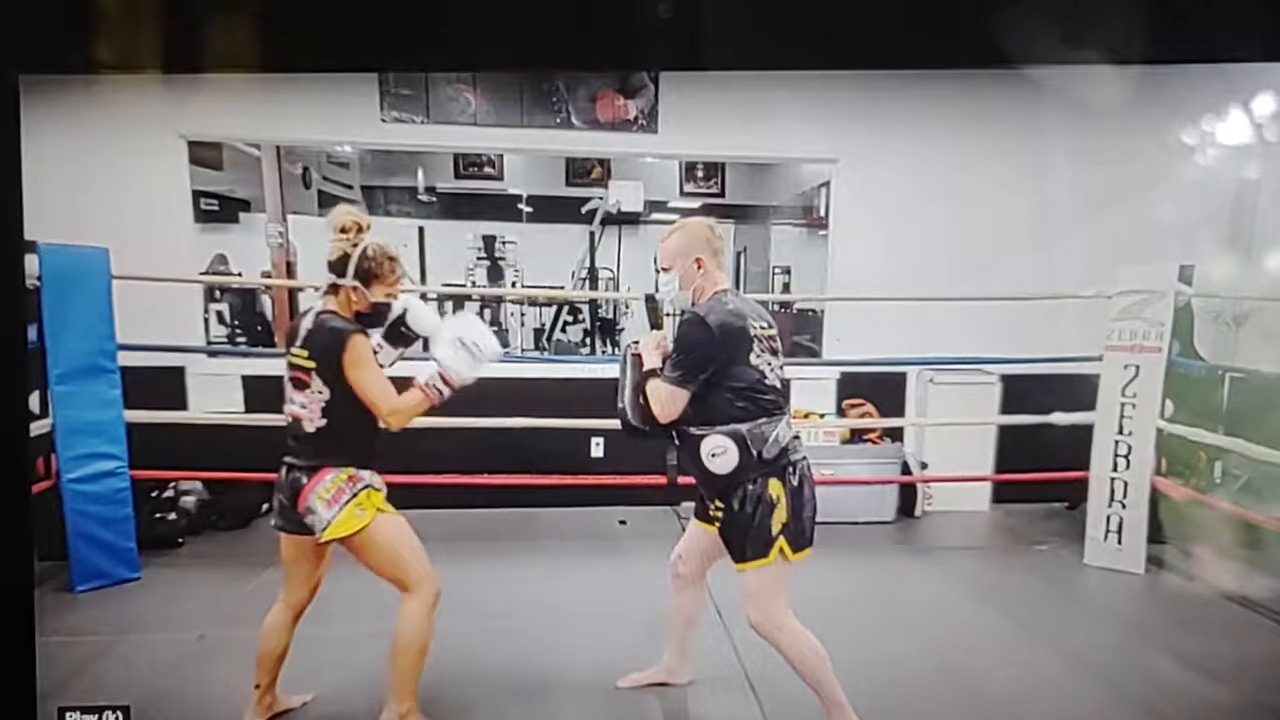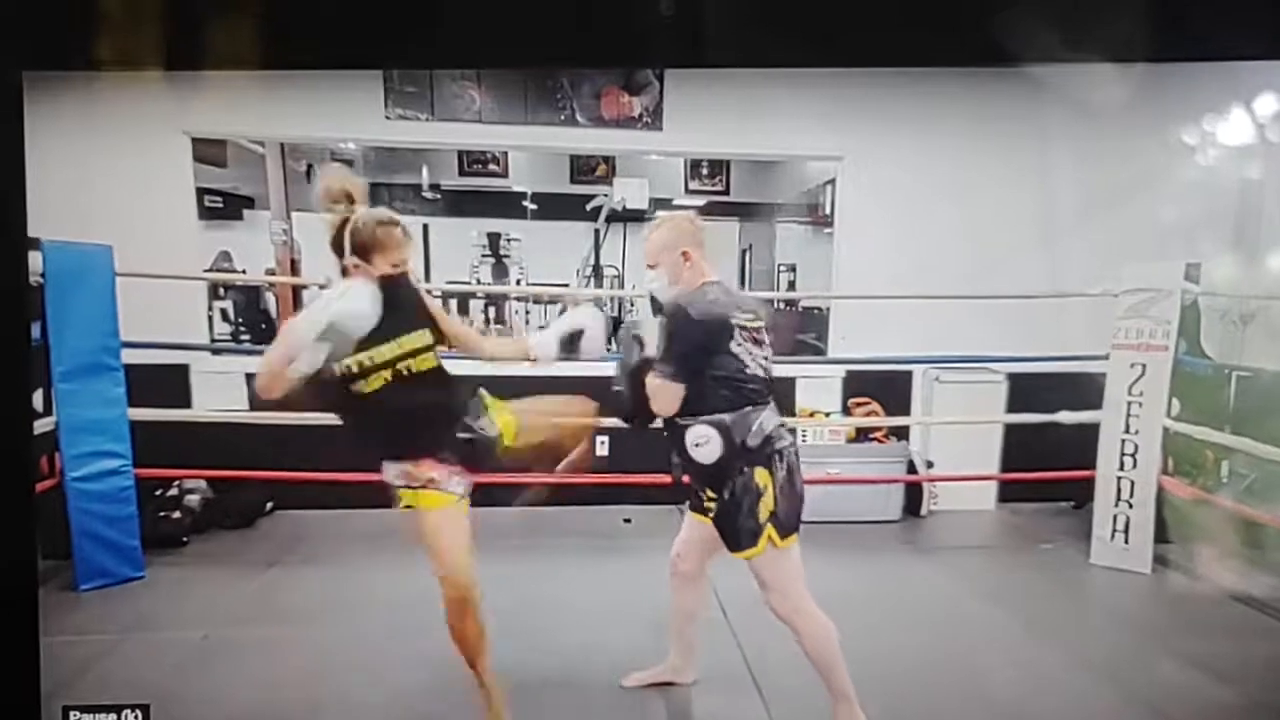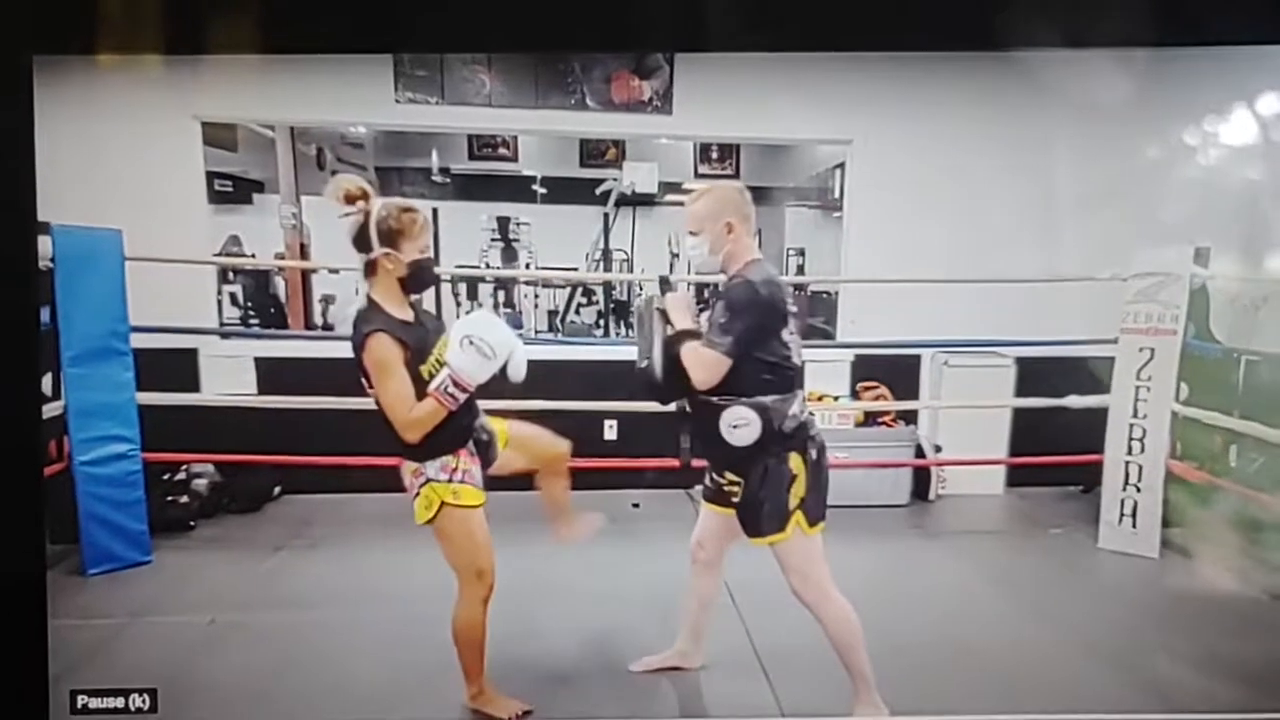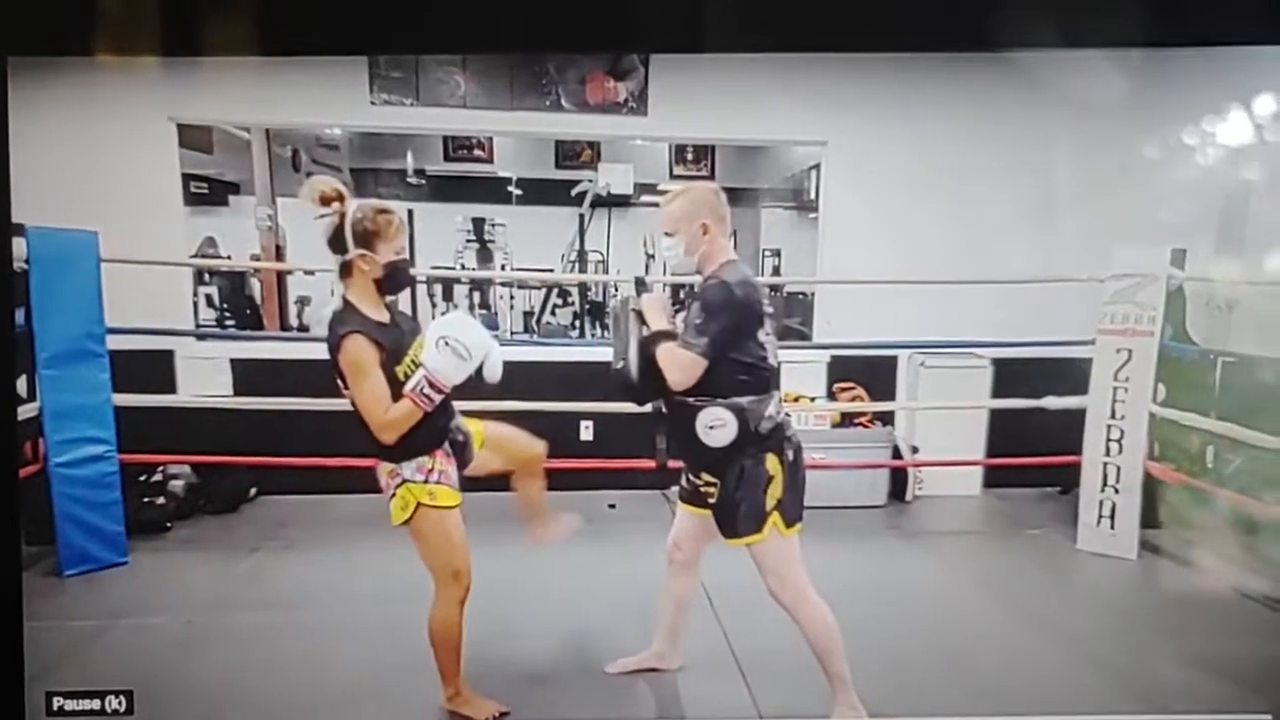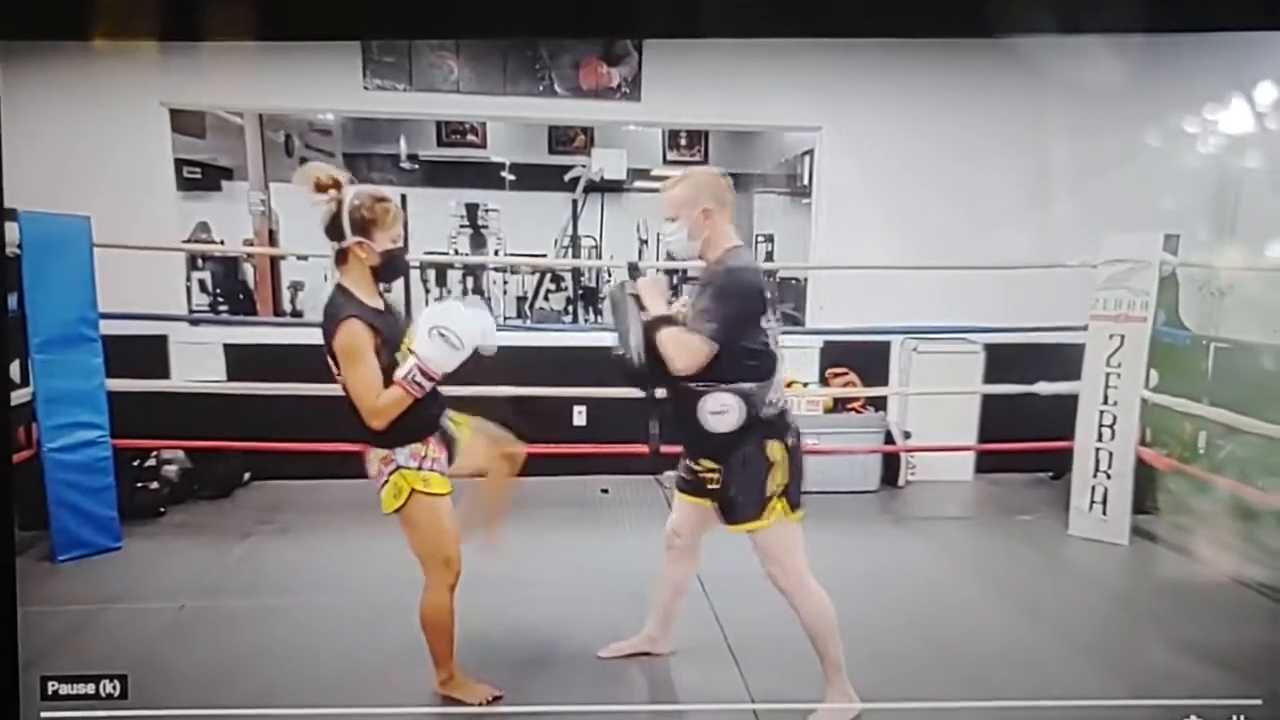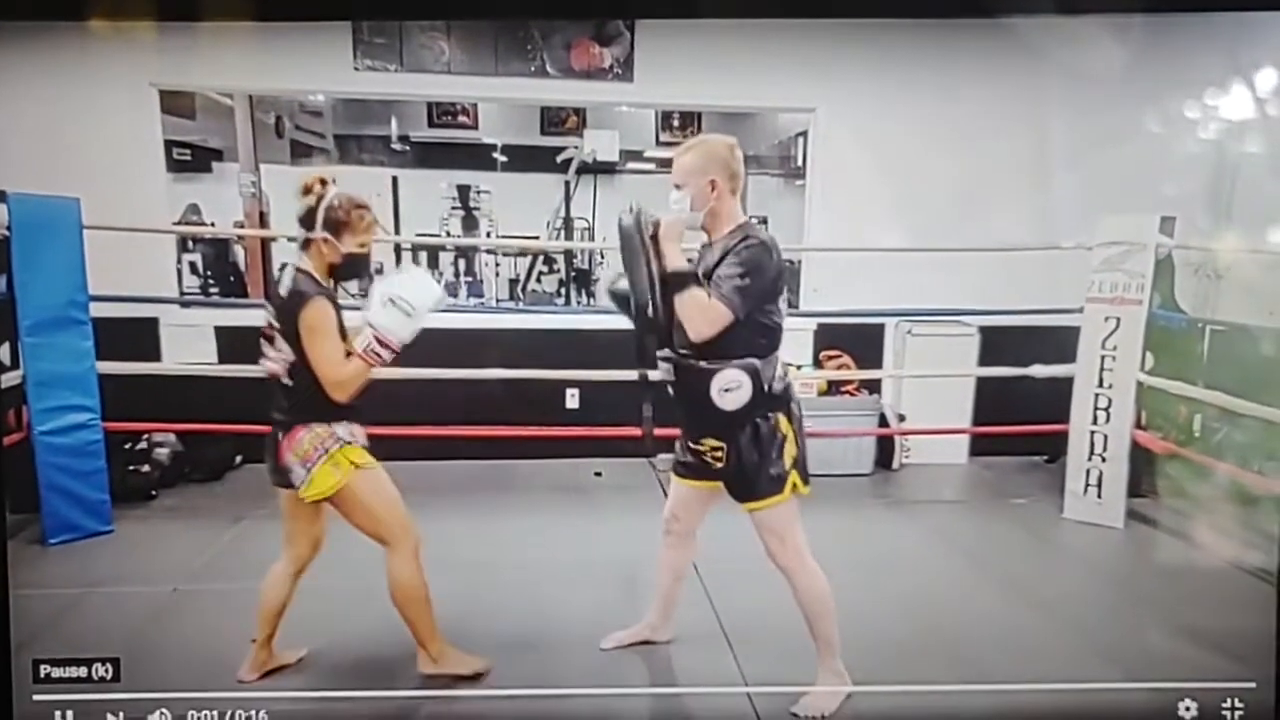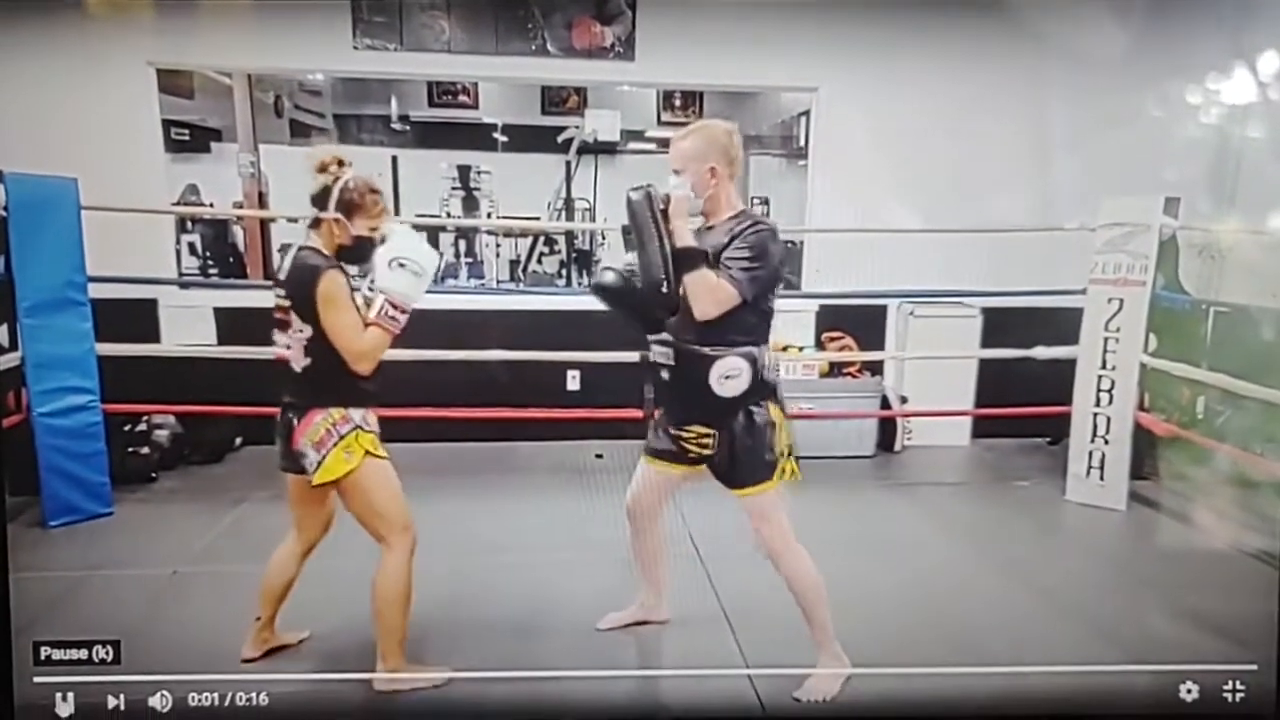
dt=0.4s
person 1, frame 1
left shoulder: (705, 322)
right shoulder: (750, 314)
left elbow: (666, 408)
left wrist: (651, 361)
right wrist: (674, 358)
left hip: (761, 484)
right hip: (737, 479)
left knee: (768, 616)
right knee: (685, 566)
right ankle: (674, 666)
person 1, frame 2
left shoulder: (687, 314)
right shoulder: (739, 305)
left elbow: (664, 403)
left wrist: (649, 357)
right wrist: (665, 354)
left hip: (752, 472)
right hip: (731, 468)
left knee: (788, 600)
right knee: (685, 562)
right ankle: (679, 664)
person 1, frame 3
left shoulder: (751, 290)
right shoulder: (756, 284)
left elbow: (705, 373)
left wrist: (681, 322)
right wrist: (691, 333)
left hip: (779, 457)
right hip: (743, 453)
left knee: (811, 585)
right knee: (704, 550)
right ankle: (687, 649)
person 1, frame 4
left shoulder: (726, 292)
right shoulder: (727, 286)
left elbow: (680, 374)
left wrist: (657, 322)
right wrist: (663, 330)
left hip: (755, 459)
right hip: (719, 455)
left knee: (787, 585)
right knee: (681, 551)
right ankle: (664, 650)
person 1, frame 5
left shoulder: (733, 276)
right shoulder: (726, 272)
left elbow: (685, 358)
left wrist: (657, 308)
right wrist: (667, 318)
left hip: (755, 445)
right hip: (718, 440)
left knee: (787, 570)
right knee: (679, 536)
right ankle: (656, 634)
person 1, frame 6
left shoulder: (753, 250)
right shoulder: (714, 247)
left elbow: (702, 325)
right elbow: (693, 319)
left wrist: (672, 256)
right wrist: (660, 271)
left hip: (755, 422)
left knee: (786, 549)
right knee: (677, 521)
left ankle: (833, 672)
right ankle: (658, 622)
person 1, frame 7
left shoulder: (756, 237)
right shoulder: (700, 233)
left elbow: (709, 303)
right elbow: (676, 302)
left wrist: (681, 234)
left hip: (741, 409)
right hip: (684, 401)
left knee: (773, 536)
right knee: (640, 505)
left ankle: (831, 655)
right ankle: (652, 603)
person 2, frame 1
left shoulder: (307, 325)
right shoulder: (348, 339)
right elbow: (394, 414)
left wrist: (393, 341)
right wrist: (449, 373)
left hip: (296, 480)
right hip: (340, 485)
left knee: (293, 598)
right knee: (423, 587)
person 2, frame 2
left shoulder: (411, 297)
right shoulder: (324, 321)
left elbow: (476, 344)
right elbow: (270, 387)
left wrist: (546, 344)
right wrist: (303, 343)
left hip: (471, 421)
right hip: (422, 467)
left knee: (581, 414)
right knee: (460, 589)
left ankle: (562, 463)
person 2, frame 3
left shoulder: (405, 302)
right shoulder: (379, 333)
right elbow: (403, 420)
left wrist: (492, 353)
right wrist: (465, 369)
left hip: (463, 426)
right hip: (436, 461)
left knee: (553, 449)
right knee: (476, 582)
left ankle: (565, 522)
person 2, frame 4
left shoulder: (384, 310)
right shoulder: (354, 337)
right elbow: (387, 427)
left wrist: (460, 350)
right wrist: (440, 375)
left hip: (449, 434)
right hip: (415, 467)
left knee: (532, 452)
right knee: (455, 583)
left ankle: (540, 523)
person 2, frame 5
left shoulder: (373, 296)
right shoulder: (349, 321)
right elbow: (377, 412)
left wrist: (453, 330)
right wrist: (431, 362)
left hip: (433, 426)
right hip: (403, 454)
left knee: (508, 452)
right knee: (444, 570)
left ankle: (480, 524)
right ankle: (448, 678)
person 2, frame 6
left shoulder: (296, 287)
right shoulder: (313, 301)
left elbow: (334, 359)
right elbow: (340, 385)
left wrist: (384, 319)
right wrist: (388, 332)
left hip: (293, 439)
right hip: (322, 440)
left knee: (298, 551)
right knee: (403, 540)
left ankle: (260, 655)
right ankle: (434, 652)
person 2, frame 7
left shoulder: (299, 264)
right shoulder: (325, 276)
right elbow: (362, 357)
left wrist: (383, 288)
right wrist: (400, 295)
left hip: (300, 420)
right hip: (335, 424)
left knee: (306, 531)
right knee: (399, 537)
left ankle: (261, 634)
right ankle: (392, 665)
